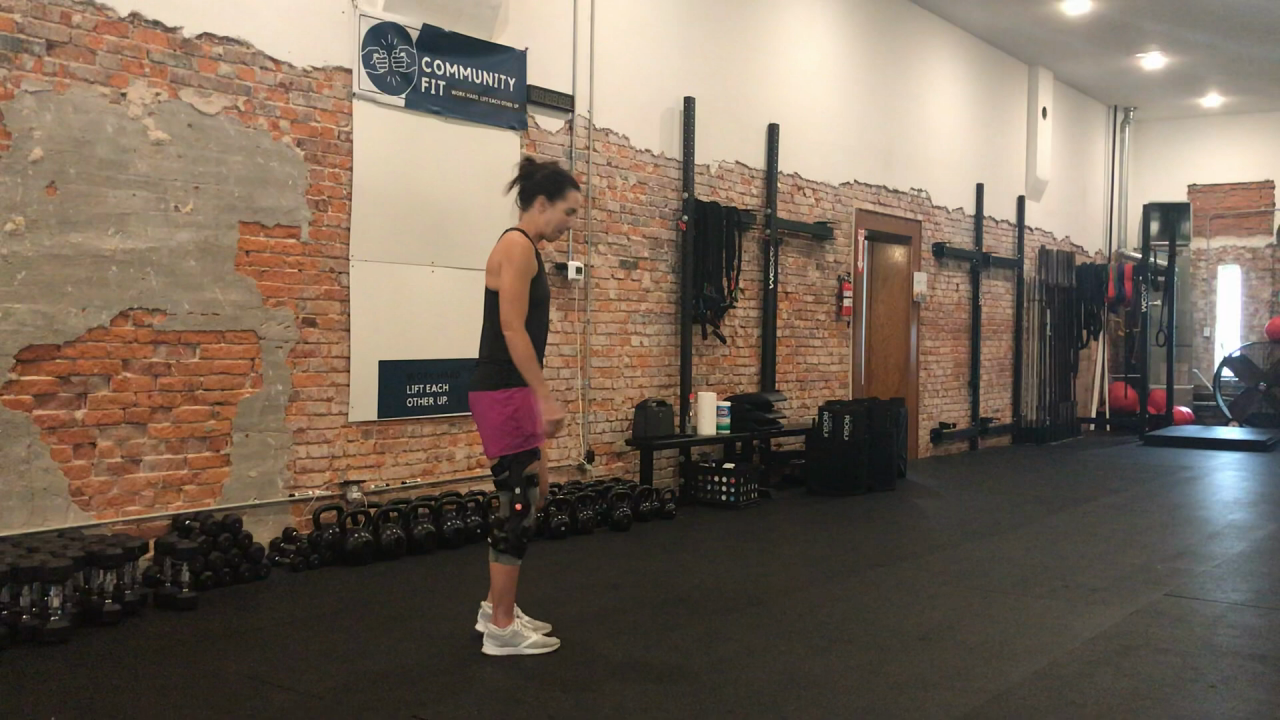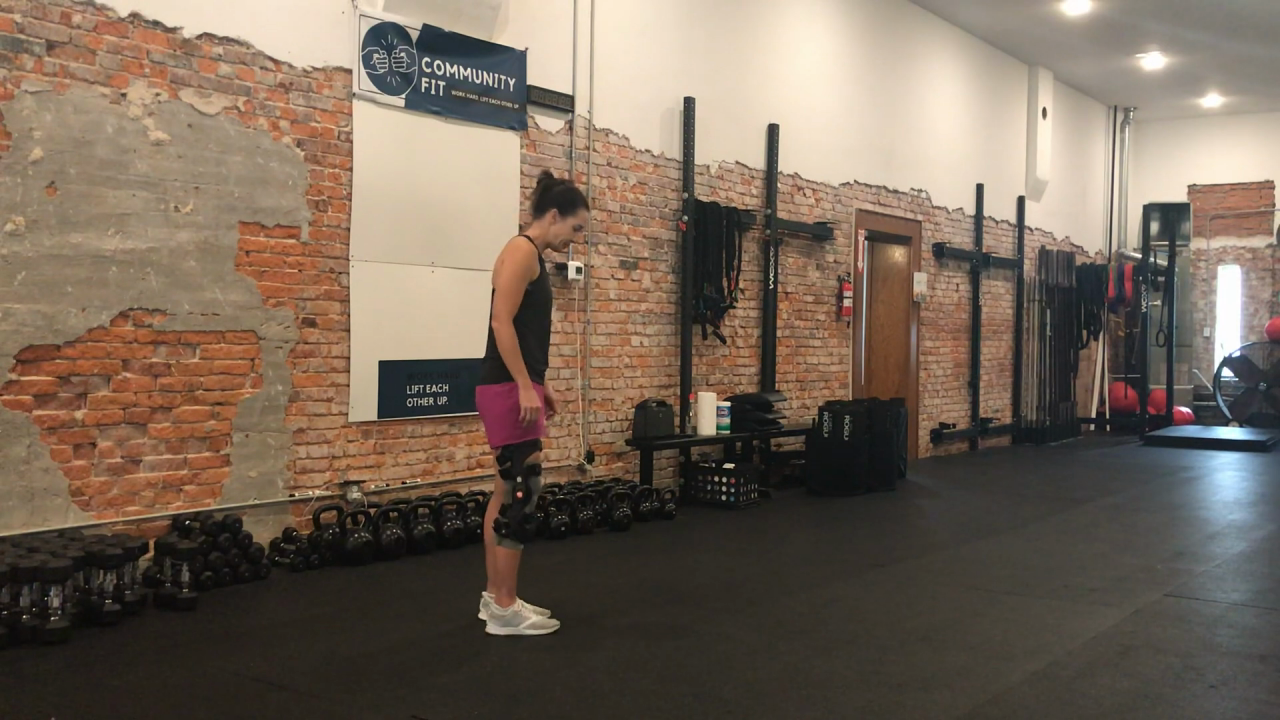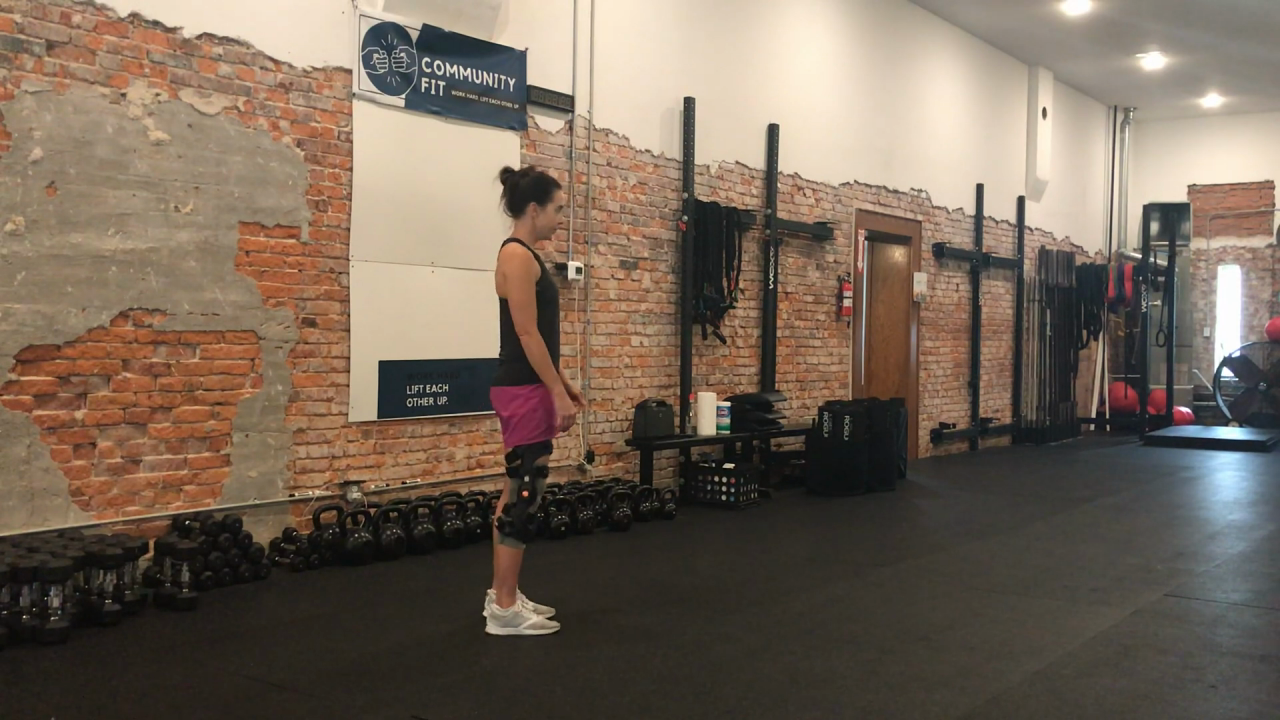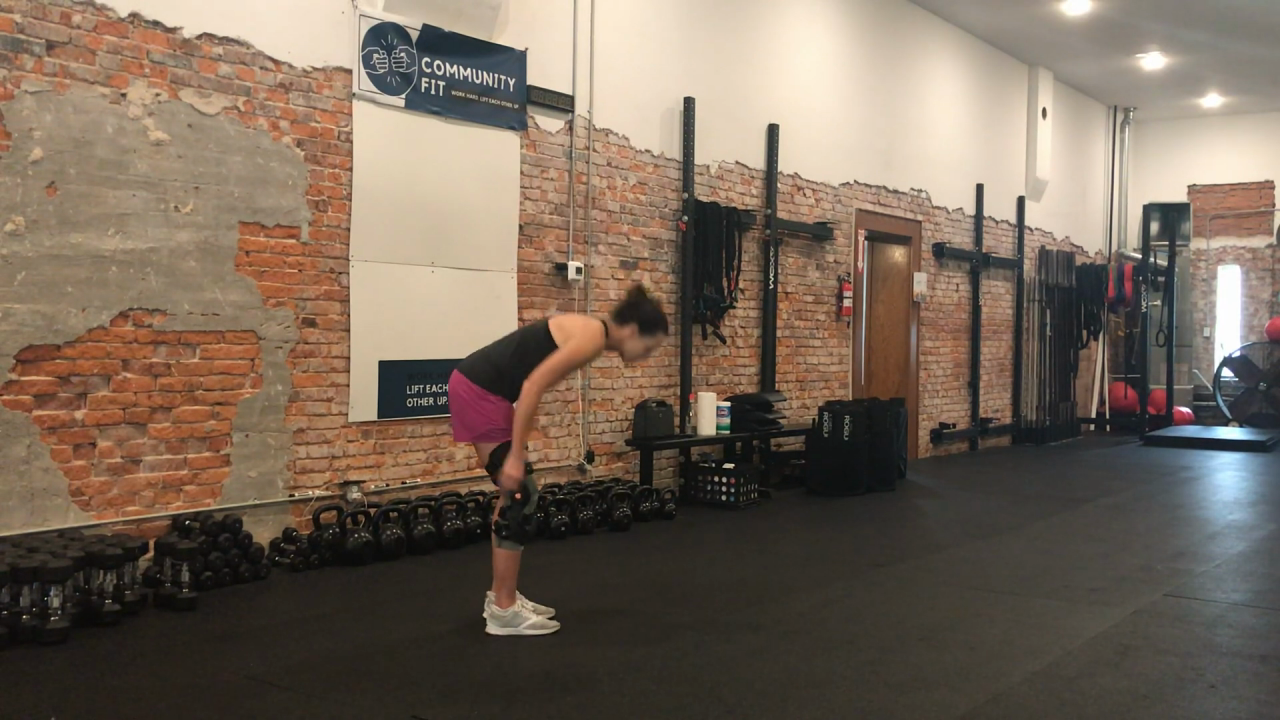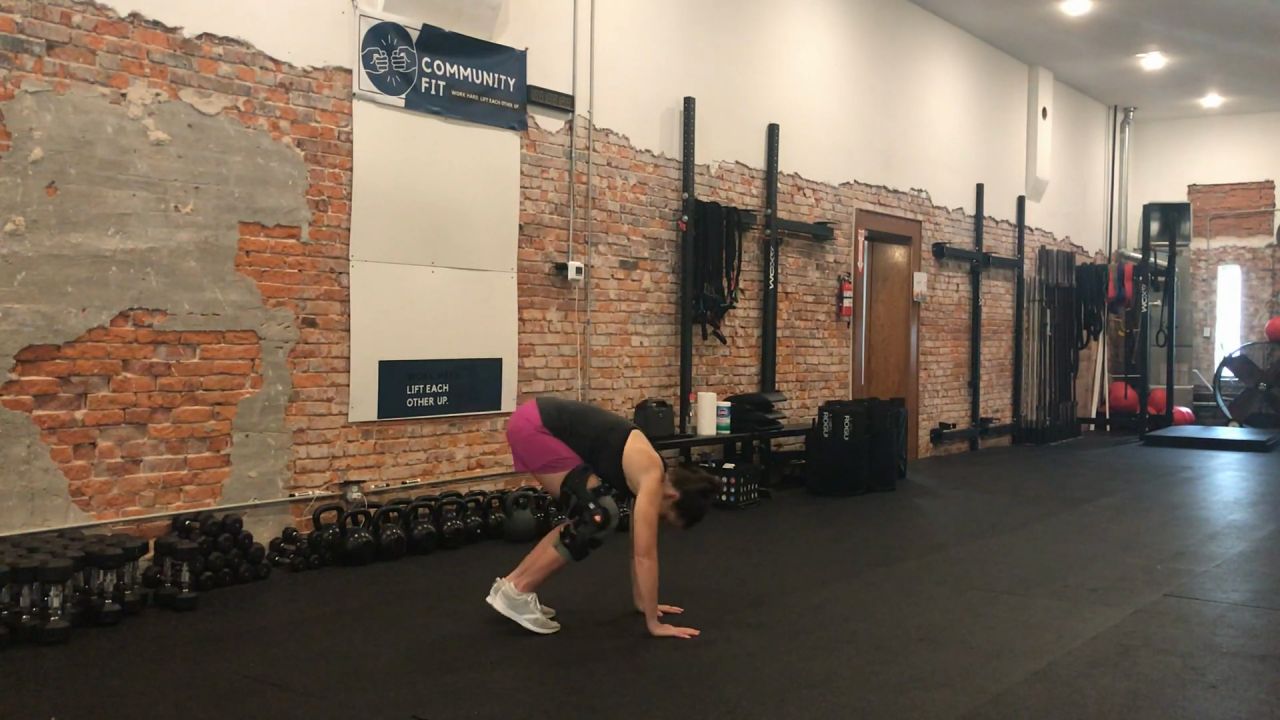
dt=1s
person 1, frame 1
left shoulder: (524, 248)
right shoulder: (517, 246)
right elbow: (513, 330)
right wrist: (548, 397)
left hip: (512, 391)
right hip: (504, 393)
left knee: (534, 493)
right knee: (518, 505)
left ankle: (497, 606)
right ankle: (501, 628)
person 1, frame 2
left shoulder: (531, 255)
right shoulder: (522, 251)
right elbow: (501, 322)
left wrist: (539, 384)
right wrist: (525, 387)
left hip: (513, 386)
right hip: (507, 388)
left knee: (507, 492)
right knee: (521, 493)
left ankle: (496, 597)
right ankle: (504, 609)
person 1, frame 3
left shoulder: (524, 254)
right shoulder: (518, 255)
right elbow: (528, 334)
left wrist: (563, 383)
right wrist: (557, 394)
left hip: (524, 388)
right hip: (524, 390)
left knee: (516, 492)
right knee: (525, 494)
left ankle: (502, 595)
right ankle: (504, 610)
person 1, frame 4
left shoulder: (589, 332)
right shoulder: (591, 338)
right elbow: (531, 387)
left wrist: (516, 453)
right wrist: (516, 456)
left hip: (478, 387)
right hip: (478, 390)
left knee: (514, 493)
right knee: (518, 493)
left ankle: (502, 597)
right ankle: (503, 610)
person 1, frame 5
left shoulder: (645, 473)
right shoulder: (652, 477)
left elbow: (638, 545)
right elbow: (644, 553)
left wrist: (641, 600)
right wrist: (654, 623)
left hip: (540, 424)
right hip: (535, 425)
left knee: (589, 520)
right knee: (600, 516)
left ankle: (512, 583)
right ankle: (517, 592)
